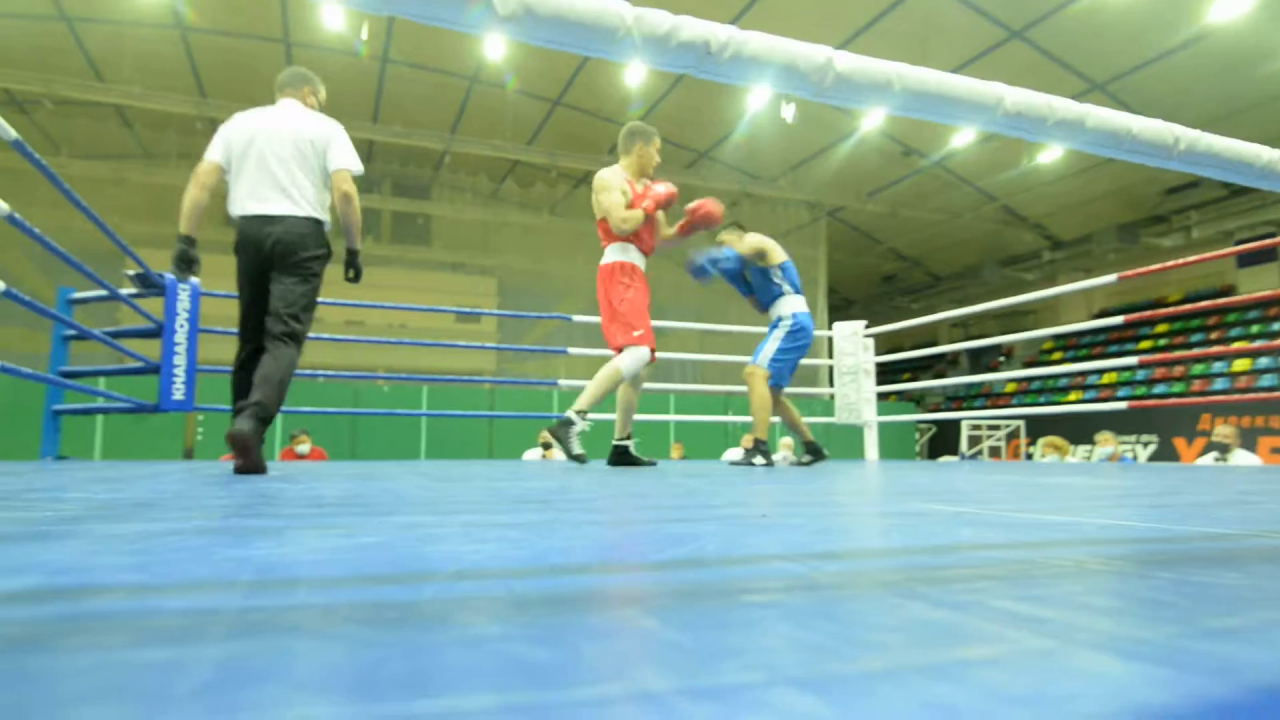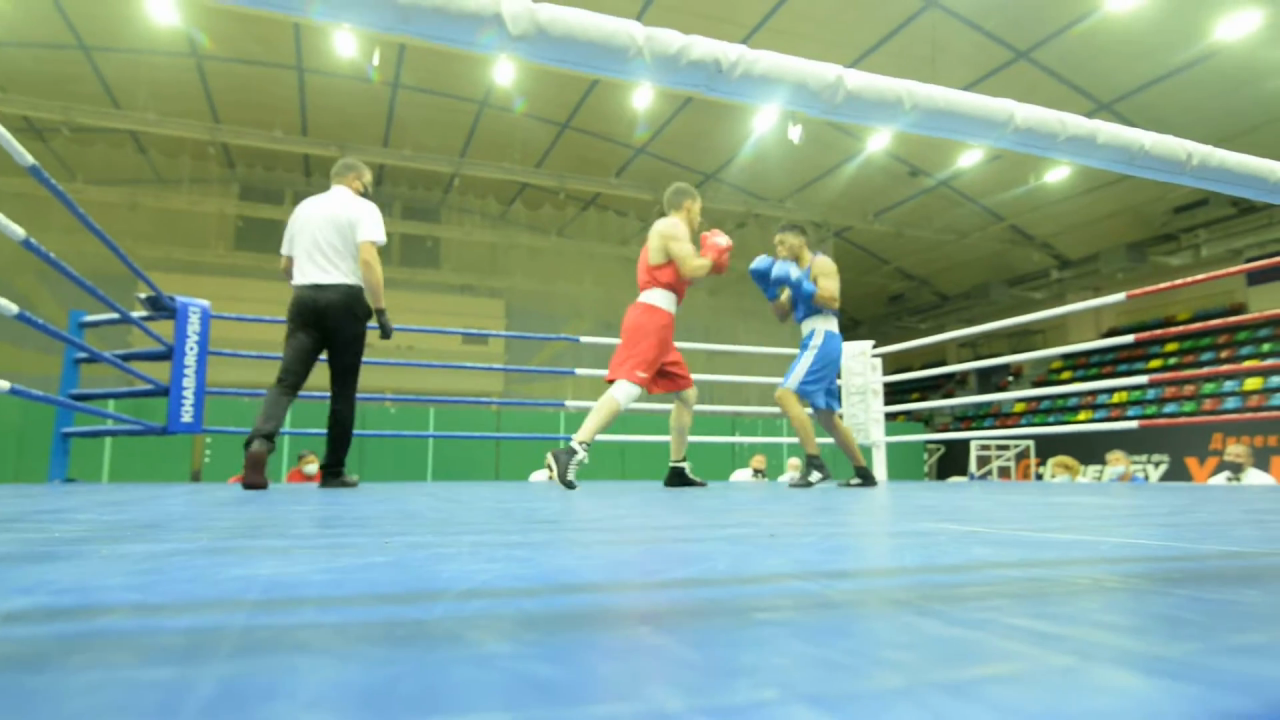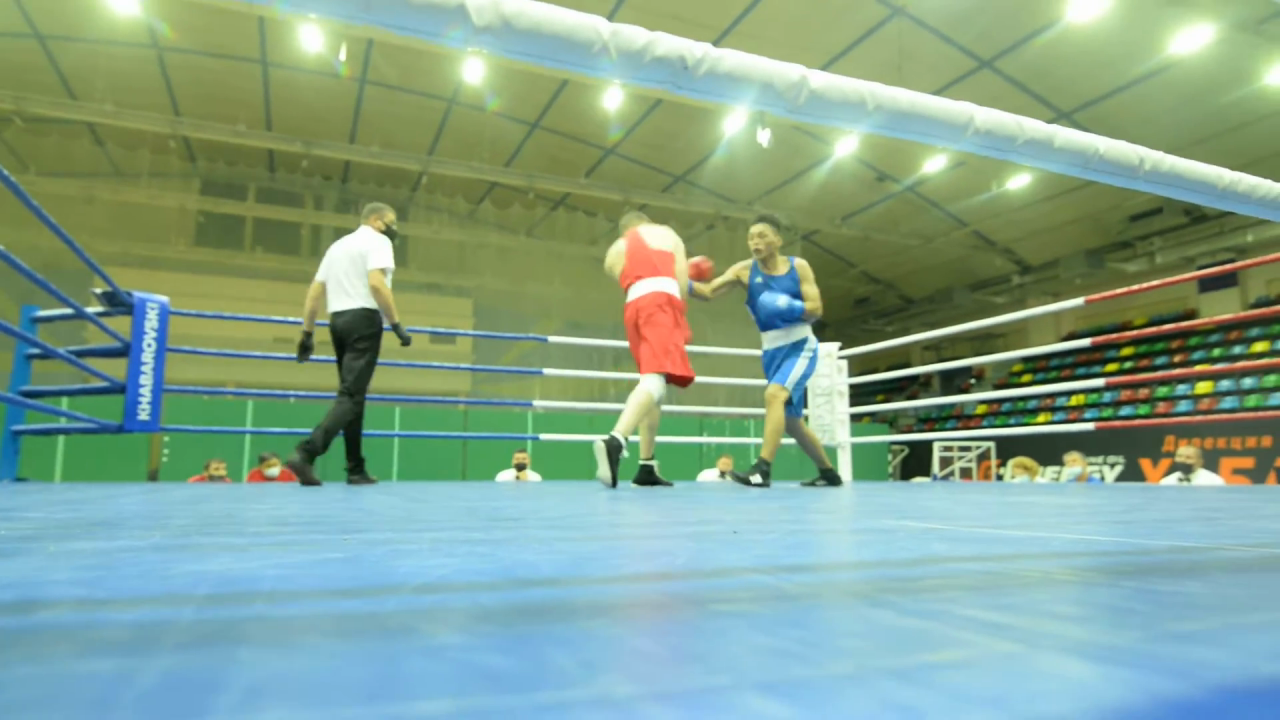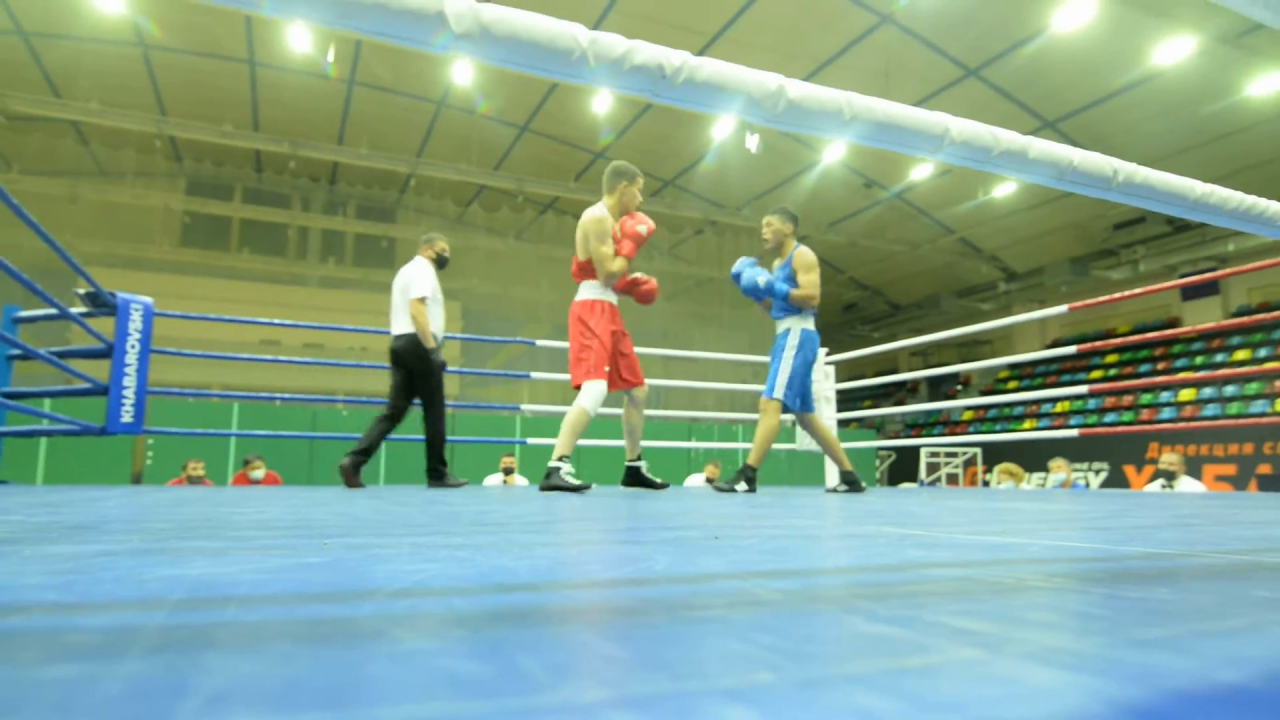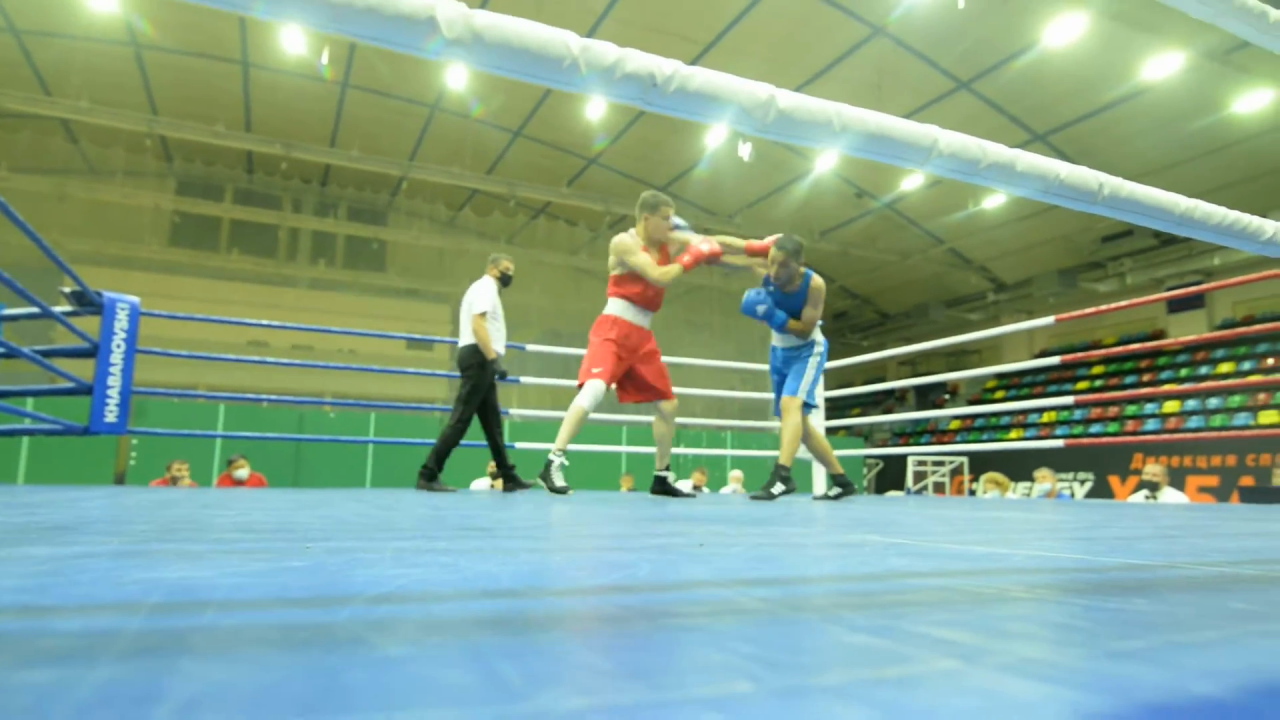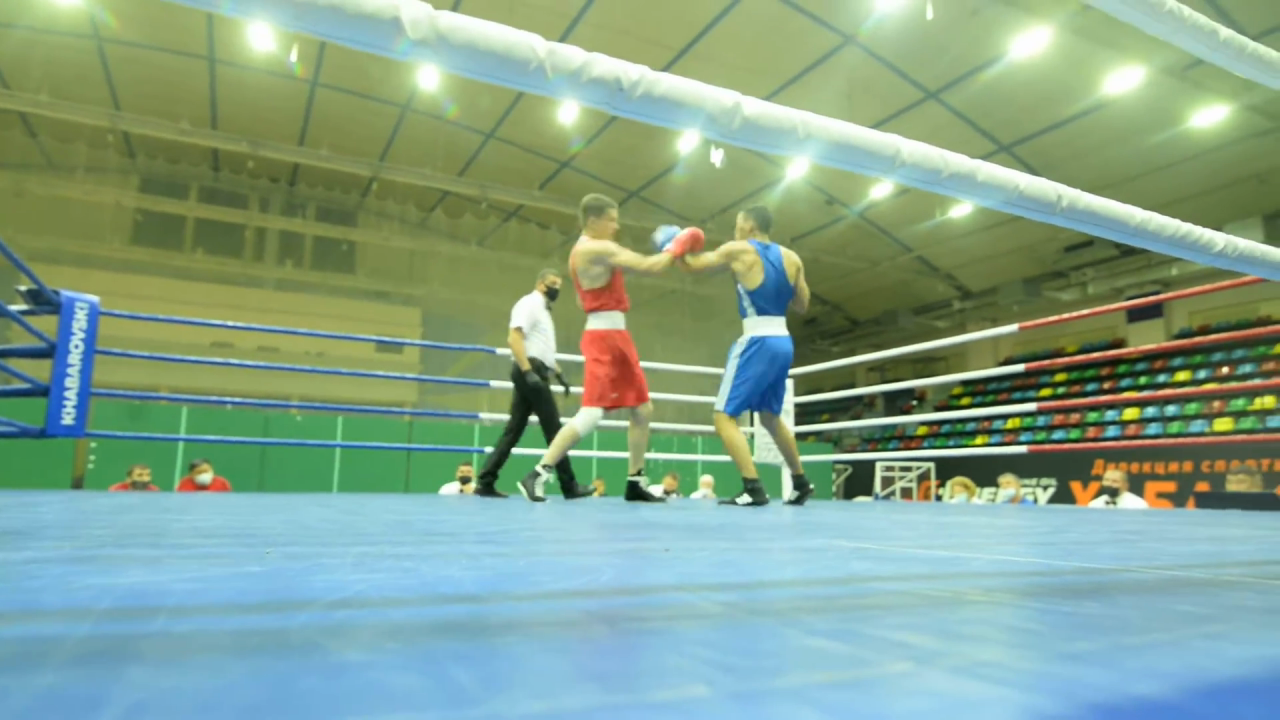
dt=0.5s
person 1, frame 1
left shoulder: (645, 186)
right shoulder: (609, 177)
left elbow: (659, 239)
right elbow: (623, 225)
left wrist: (689, 224)
right wrist: (652, 203)
left hip: (633, 278)
right hip: (621, 273)
left knee: (638, 367)
right knee: (637, 354)
left ankle: (622, 446)
right ankle: (569, 421)
person 1, frame 2
left shoulder: (656, 233)
right shoulder: (674, 228)
right elbow: (692, 272)
left wrist: (710, 262)
right wrist: (714, 252)
left hip: (655, 319)
right hip: (653, 317)
left knee: (687, 395)
right knee: (627, 389)
left ankle: (678, 469)
right ankle: (570, 452)
person 1, frame 3
left shoulder: (613, 253)
right shoulder: (665, 232)
right elbow: (681, 275)
right wrist: (680, 317)
left hip: (635, 307)
right hip: (662, 302)
left knee: (654, 385)
right knee: (655, 380)
left ankle: (646, 467)
right ankle: (614, 442)
person 1, frame 4
left shoulder: (607, 220)
right shoulder: (598, 217)
right elbow: (605, 274)
left wrist: (630, 284)
right wrist: (631, 242)
left hip: (606, 313)
right hip: (593, 311)
left knee: (637, 391)
right knee: (595, 389)
left ankle: (634, 468)
right ankle: (556, 468)
person 1, frame 5
left shoulder: (673, 239)
right shoulder: (622, 243)
left elbow: (718, 245)
right elbow: (659, 279)
left wrist: (756, 247)
right wrist: (692, 257)
left hip: (643, 336)
right hip: (614, 328)
left knee: (667, 406)
right knee: (593, 390)
left ankle: (662, 477)
right ankle: (555, 462)
person 1, frame 6
left shoulder: (584, 251)
right shoulder: (597, 248)
right elbow: (649, 267)
right wrist: (681, 245)
left hip: (616, 338)
right hip: (606, 337)
left knee: (641, 410)
right knee: (592, 412)
left ankle: (635, 482)
right ankle: (539, 473)
person 2, frame 1
left shoulder: (240, 122)
right shoulder: (325, 127)
left elbow: (202, 180)
right elbow: (345, 191)
left wrist: (186, 240)
right wrist: (354, 249)
left hip: (251, 235)
right hip: (302, 238)
left knee: (251, 345)
right knee: (284, 341)
left ankle: (244, 434)
right ankle: (251, 422)
person 2, frame 2
left shoulder: (303, 207)
right shoulder: (362, 208)
left elbow: (286, 266)
right elbow: (368, 259)
right wrist: (381, 311)
left hip: (305, 299)
right hip: (344, 300)
left knee: (287, 382)
right knee: (343, 390)
left ankle: (261, 443)
right ankle: (333, 470)
person 2, frame 3
left shoulder: (338, 245)
right shoulder: (377, 241)
left elbow: (314, 293)
right elbow: (376, 283)
left wrist: (307, 333)
right wrist: (397, 325)
left hip: (339, 321)
right hip: (363, 321)
left knee: (353, 396)
right knee: (350, 396)
left ankle: (356, 469)
right ankle: (305, 453)
person 2, frame 4
left shoulder: (406, 271)
right shoulder: (423, 271)
right elbow: (417, 310)
right wrist: (433, 349)
left hip: (399, 343)
right hip: (418, 344)
left knee: (394, 411)
right knee: (434, 410)
left ankle: (354, 460)
right ankle: (437, 473)
person 2, frame 5
left shoulder: (485, 290)
right shoulder: (485, 288)
right elbow: (478, 326)
right wrist: (494, 360)
left hip: (478, 360)
right hip: (478, 358)
left knee: (492, 421)
right knee: (460, 418)
left ankle: (509, 478)
right ankle: (428, 475)
person 2, frame 6
left shoulder: (543, 310)
right shoulder: (529, 304)
right elbow: (514, 338)
left wrist: (558, 375)
right wrist: (528, 371)
left hip: (537, 374)
right hip: (530, 372)
left knee: (514, 429)
right knee: (553, 426)
left ankle: (486, 481)
right ankle: (570, 486)
person 3, frame 1
left shoulder: (758, 242)
right shoulder: (755, 261)
left elbow: (741, 251)
right elbow: (763, 306)
left wrist: (708, 261)
right wrist: (740, 283)
left hip: (793, 322)
right hip: (788, 323)
left knee: (755, 374)
right knee: (772, 392)
left ankle: (760, 450)
right ankle: (812, 447)
person 3, frame 2
left shoulder: (821, 263)
right shoulder: (796, 273)
left elbow: (832, 301)
right elbow: (781, 315)
left wrist: (799, 284)
right wrist: (768, 286)
left hip: (822, 341)
right hip: (821, 344)
left knee: (786, 396)
right knee: (827, 416)
left ankle: (816, 465)
right ankle: (864, 473)
person 3, frame 3
left shoulder: (798, 266)
right shoulder: (745, 270)
left elbow: (817, 309)
right elbow: (709, 292)
left wrist: (790, 307)
left hip: (802, 347)
right hip: (773, 353)
left knee: (775, 396)
right knee: (793, 423)
left ankle: (762, 469)
right ankle: (829, 473)
person 3, frame 4
left shoulder: (802, 254)
right shoulder: (778, 264)
left elbow: (811, 298)
right elbow: (772, 307)
left wrist: (770, 286)
right wrist: (754, 285)
left hip: (798, 337)
right hip: (788, 339)
left knee: (770, 403)
right knee: (805, 417)
left ankle: (746, 477)
right ankle: (850, 477)
person 3, frame 5
left shoulder: (815, 285)
right shoulder: (768, 265)
left elbow: (805, 330)
left wrist: (772, 315)
left hip: (808, 349)
right hip: (779, 351)
left knee: (791, 406)
right knee: (800, 420)
left ankle: (782, 477)
right ankle: (842, 480)
person 3, frame 6
left shoulder: (742, 250)
right shoulder: (791, 257)
left elbow: (695, 265)
right elbow: (802, 305)
left hip: (756, 345)
right hip: (781, 344)
left knee: (724, 418)
right knee: (770, 417)
left ankle: (753, 489)
right ankle: (800, 482)
